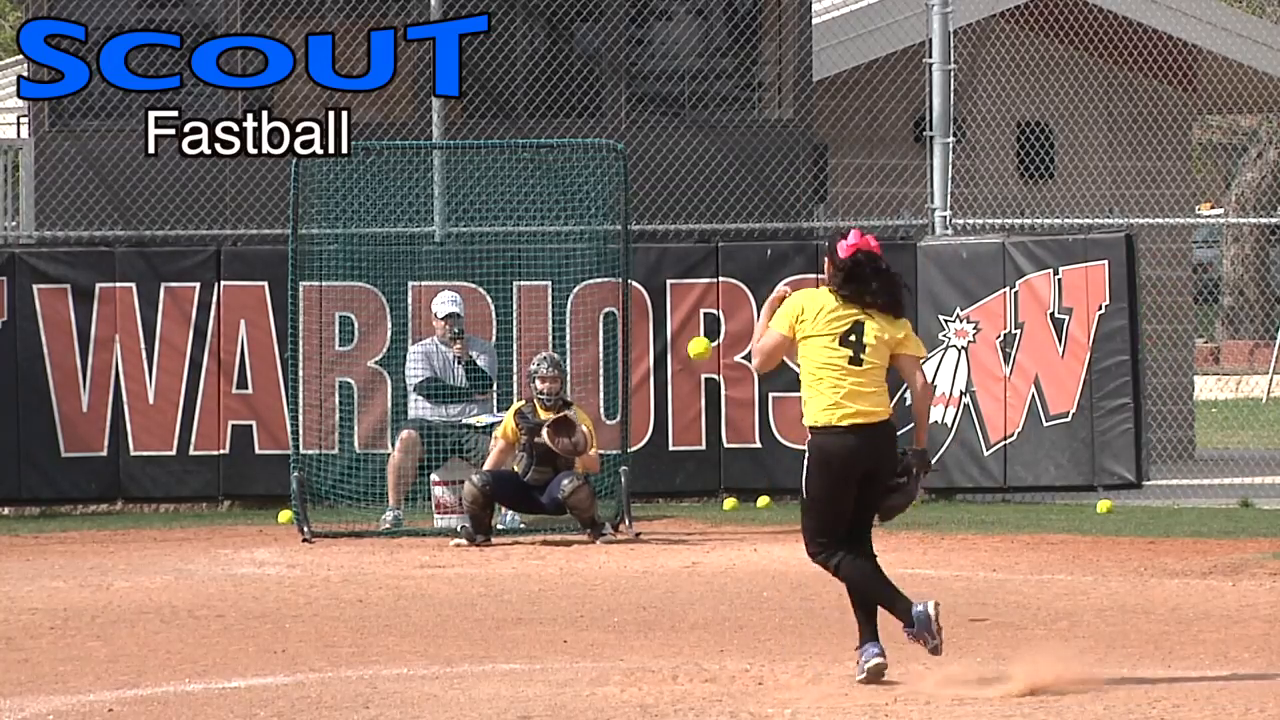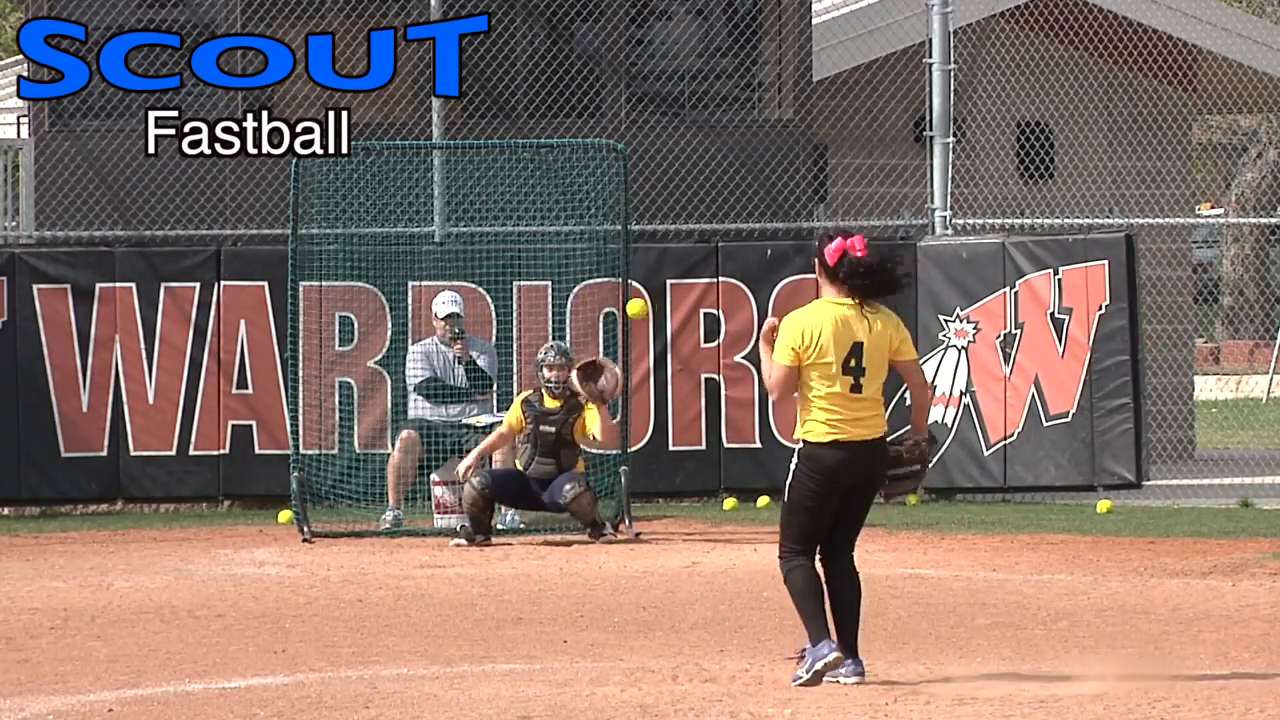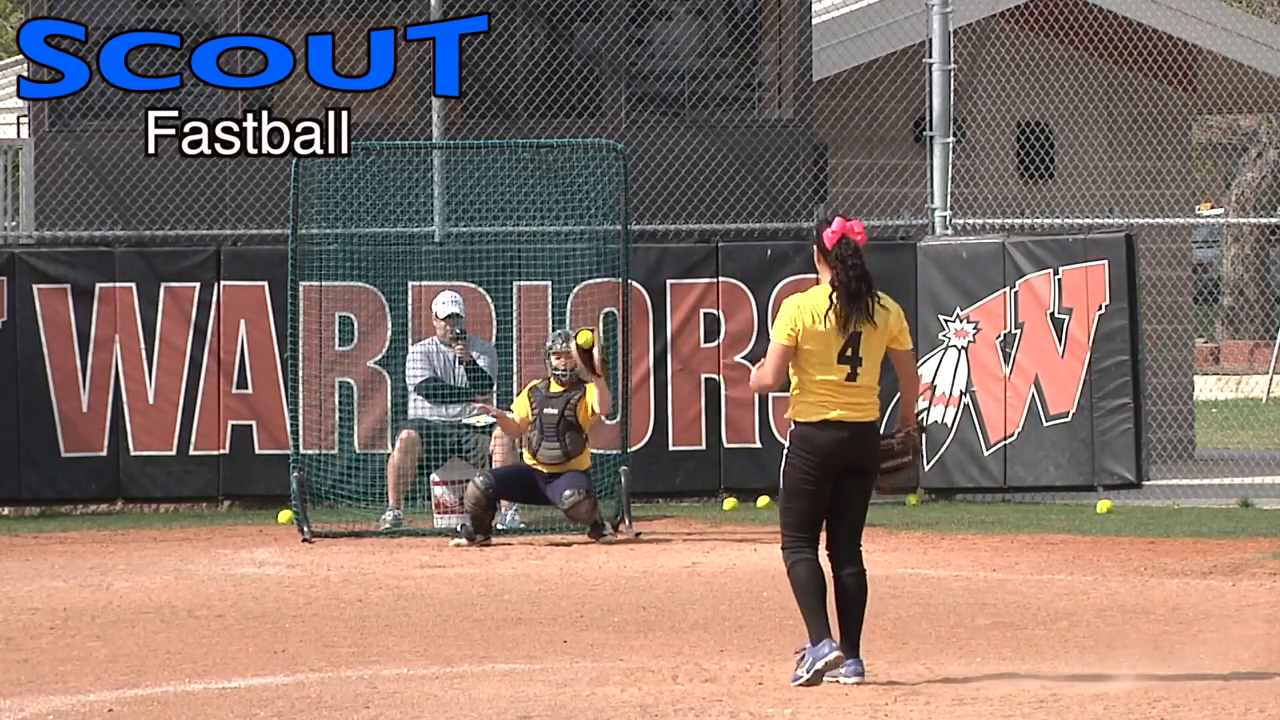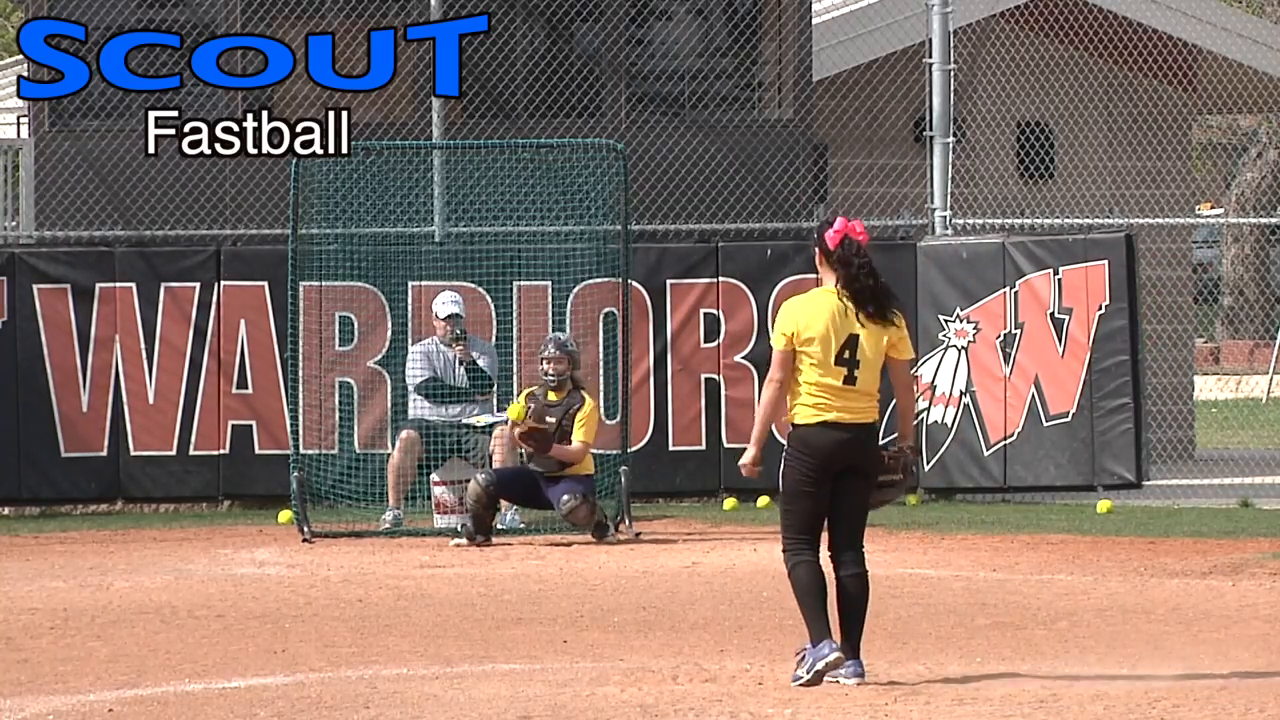
dt=0.2s
person 1, frame 1
left shoulder: (801, 304)
right shoulder: (891, 317)
left elbow: (761, 361)
right elbow: (920, 384)
left wrist: (767, 312)
right wrist: (921, 441)
left hip: (831, 440)
right hip: (880, 438)
left knee: (825, 546)
right knee: (855, 543)
left ankle: (911, 613)
right ankle: (869, 646)
person 1, frame 2
left shoulder: (800, 322)
right shoulder: (886, 320)
left elbow: (779, 390)
right elbow: (919, 385)
left wrist: (765, 347)
right wrist: (919, 434)
left hip: (821, 453)
right hip: (871, 452)
left knee: (795, 552)
right knee: (839, 555)
left ankle: (822, 646)
right ankle: (848, 659)
person 1, frame 3
left shoulder: (798, 308)
right shoulder: (886, 310)
left elbow: (772, 377)
right elbow: (909, 376)
left wrist: (756, 375)
right wrist: (906, 424)
left hip: (813, 437)
right hip: (863, 437)
left knee: (799, 544)
right knee: (847, 548)
left ankle: (822, 644)
right ankle: (850, 658)
person 1, frame 4
left shoulder: (797, 310)
right shoulder: (885, 314)
left elbow: (776, 383)
right elbow: (903, 387)
left wrist: (754, 445)
right wrist: (906, 440)
left hip: (812, 438)
right hip: (862, 439)
left knee: (800, 546)
right knee: (849, 551)
left ankle: (821, 646)
right ankle: (851, 659)
person 2, frame 1
left shoulder: (482, 348)
right shoulder: (419, 351)
left elbow: (484, 388)
right elbow: (428, 389)
left wrist: (467, 359)
right wrist: (470, 394)
left hip: (472, 427)
right hip: (429, 425)
right knee: (406, 439)
right ankle: (393, 511)
person 2, frame 2
left shoulder: (482, 348)
right shoulder: (419, 351)
left elbow: (484, 388)
right elbow: (428, 389)
left wrist: (467, 360)
right wrist: (471, 394)
left hip: (473, 427)
right hip: (429, 425)
right knee: (406, 438)
right ankle: (393, 511)
person 2, frame 3
left shoulder: (482, 349)
right shoulder: (419, 351)
left elbow: (485, 389)
right elbow: (428, 389)
left wrist: (468, 360)
right wrist: (470, 395)
left hip: (472, 427)
right hip: (429, 424)
right knee: (406, 439)
right ankle: (393, 511)
person 2, frame 4
left shoulder: (482, 348)
right shoulder: (420, 351)
left elbow: (485, 388)
right elbow: (429, 390)
left wrist: (469, 360)
right wrist: (471, 394)
left hip: (474, 426)
right hip: (431, 425)
left knee: (504, 437)
right knee: (406, 438)
right ankle: (394, 511)
person 3, frame 1
left shoulder: (576, 417)
right shoulder: (519, 412)
left elbow: (594, 468)
right elbow: (502, 449)
left wrist: (582, 455)
right wrist: (479, 483)
left hip: (557, 489)
right hip: (523, 485)
left knee: (574, 485)
right knee: (476, 484)
left ankle: (595, 528)
right ankle: (478, 532)
person 3, frame 2
left shoulder: (582, 407)
right shoulder: (526, 401)
left elbow: (601, 435)
right elbow: (503, 433)
left wrist: (601, 404)
right wrist: (475, 454)
left hip: (561, 481)
right hip: (526, 479)
left knee: (576, 494)
right knee: (477, 485)
left ankle: (596, 527)
right ankle: (478, 533)
person 3, frame 3
left shoulder: (587, 392)
right shoulder: (534, 391)
left elbow: (604, 409)
right elbow: (515, 432)
left wrist: (597, 377)
right wrist: (498, 415)
left hip: (570, 474)
right hip: (532, 472)
left knee: (576, 504)
right knee: (481, 485)
left ankle: (596, 524)
right ankle: (478, 532)
person 3, frame 4
left shoulder: (583, 404)
right shoulder: (529, 396)
left elbow: (580, 452)
right elbow: (513, 440)
left wrist: (546, 448)
right wrist: (515, 430)
left hip: (571, 476)
right hip: (533, 475)
left knee: (575, 511)
right knee: (481, 484)
left ankle: (598, 520)
right ankle: (479, 532)
